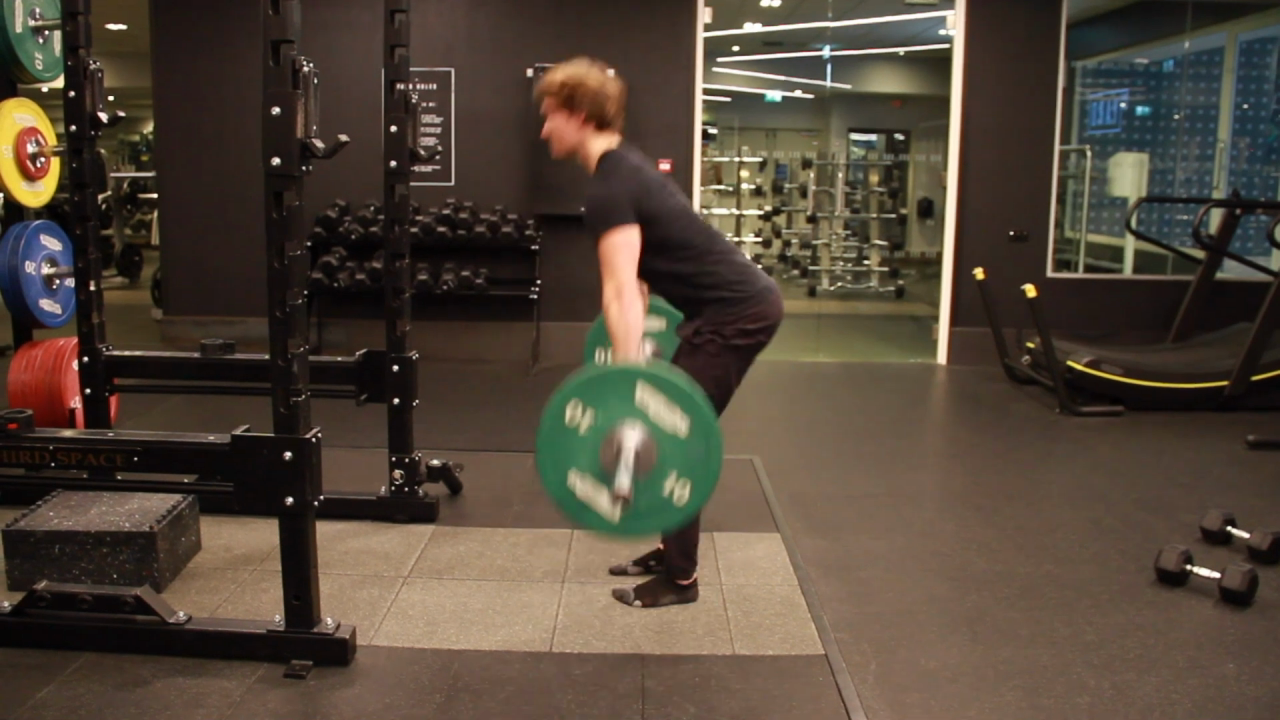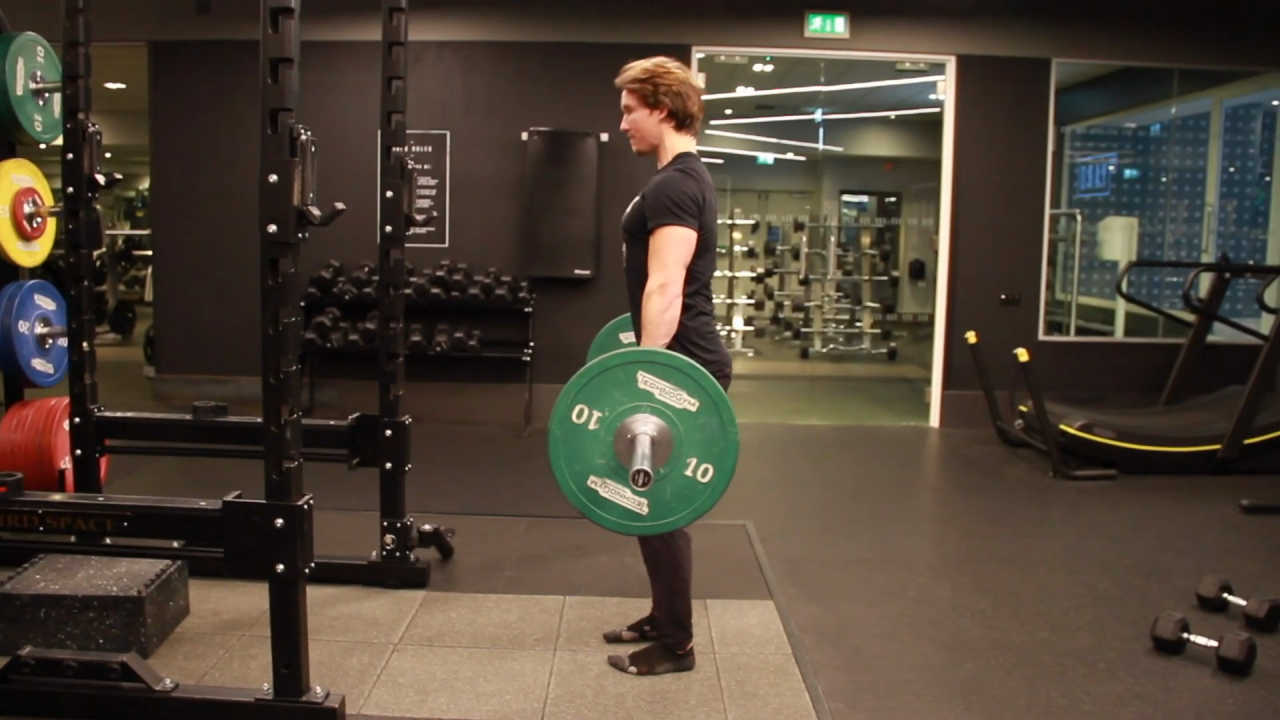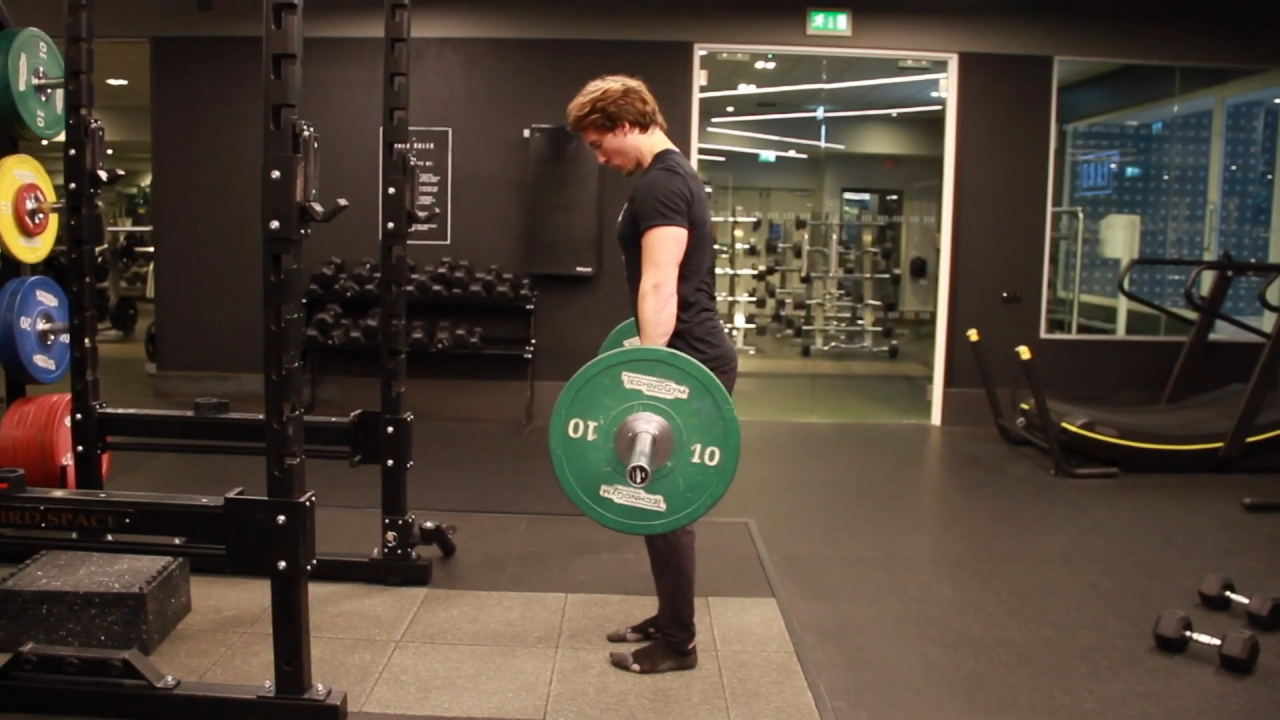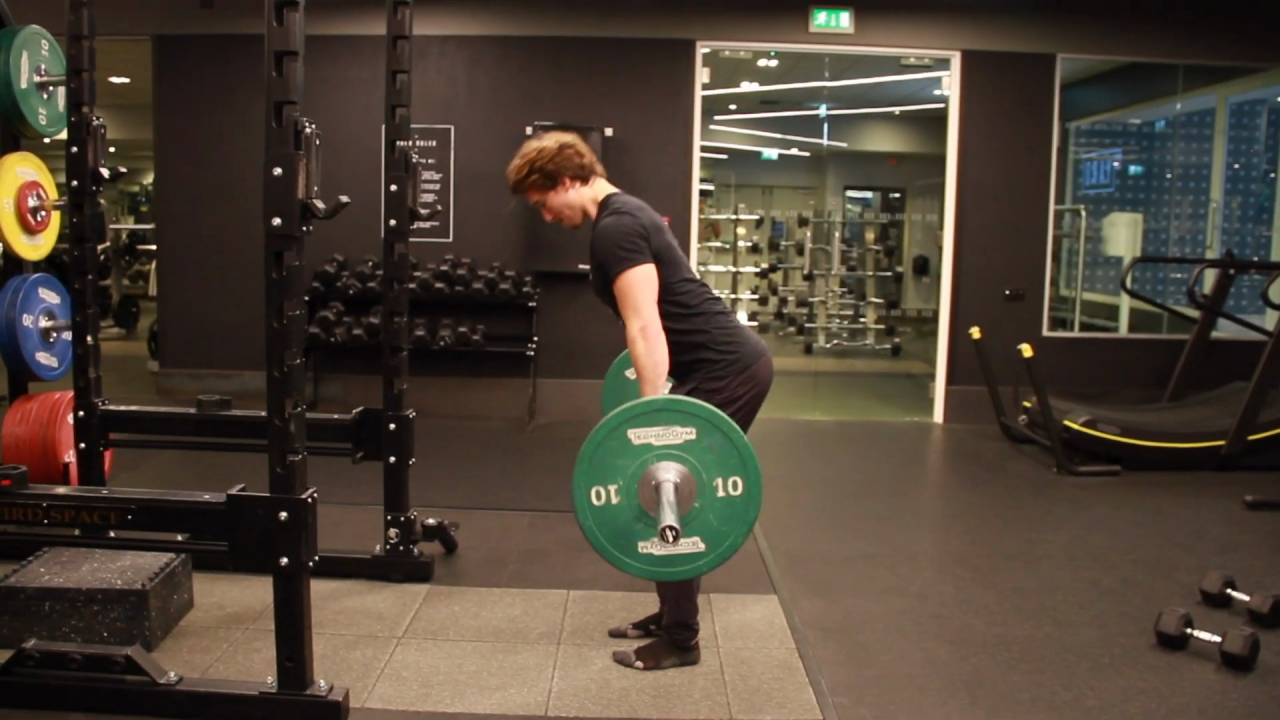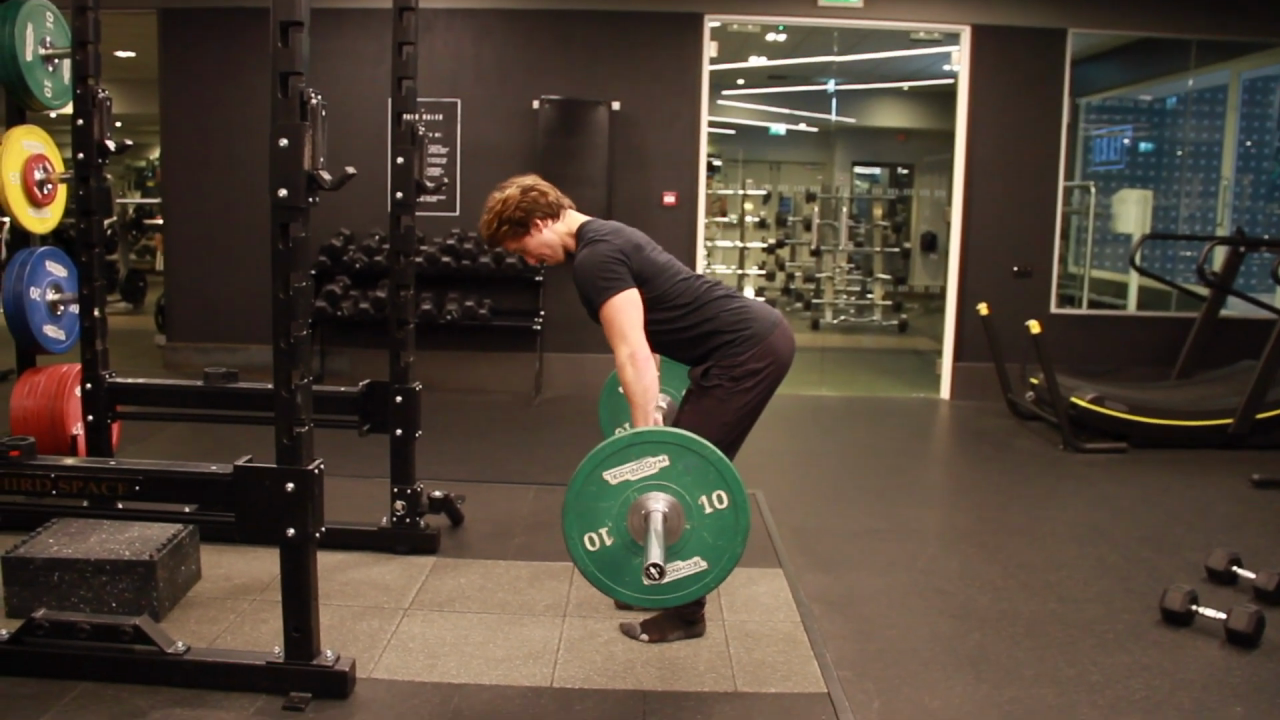
dt=1s
person 1, frame 1
left shoulder: (609, 188)
right shoulder: (623, 168)
left elbow: (619, 292)
right elbow: (635, 274)
right wrist: (635, 339)
left hip: (737, 314)
right hip: (737, 304)
left ankle: (679, 577)
right ankle: (671, 553)
person 1, frame 2
left shoulder: (674, 185)
right shoulder: (682, 180)
left elbow: (664, 289)
right hip: (683, 363)
left ankle: (675, 643)
right ankle: (666, 618)
person 1, frame 3
left shoulder: (660, 183)
right shoulder: (673, 175)
left elbow: (660, 287)
left hip: (688, 368)
right hip: (695, 361)
left ankle: (676, 642)
right ankle: (669, 619)
person 1, frame 4
left shoulder: (614, 229)
right shoulder: (625, 214)
left elbow: (645, 328)
left hip: (727, 371)
right hip: (728, 362)
left ankle: (680, 640)
right ankle: (671, 615)
person 1, frame 5
left shoulder: (594, 259)
right shoulder: (605, 237)
left elbow: (632, 353)
right elbow: (644, 337)
right wrist: (652, 411)
left hip: (748, 350)
right hip: (757, 336)
left ankle: (685, 613)
